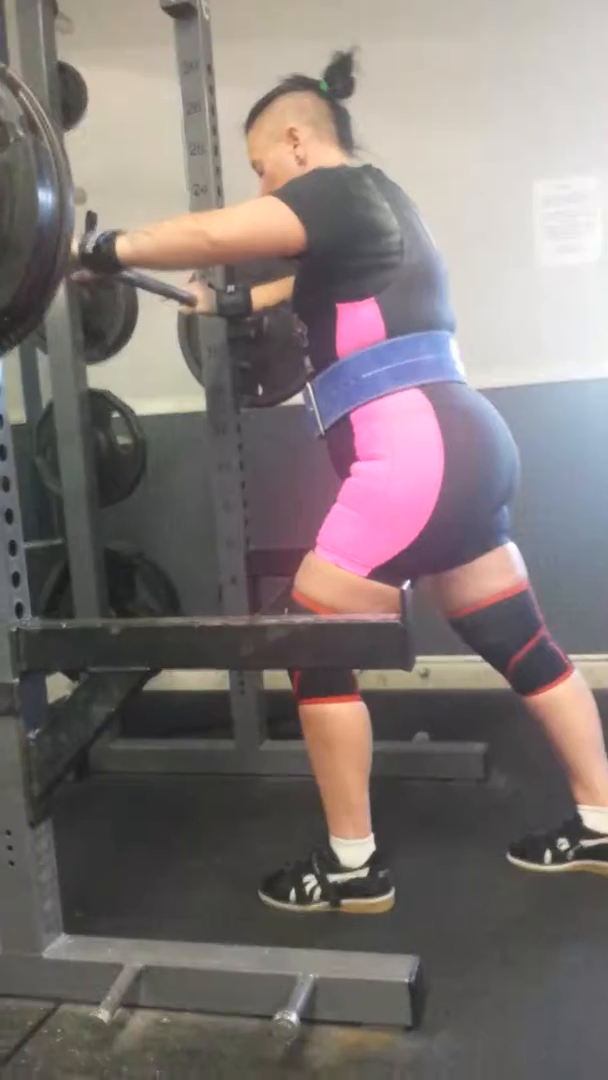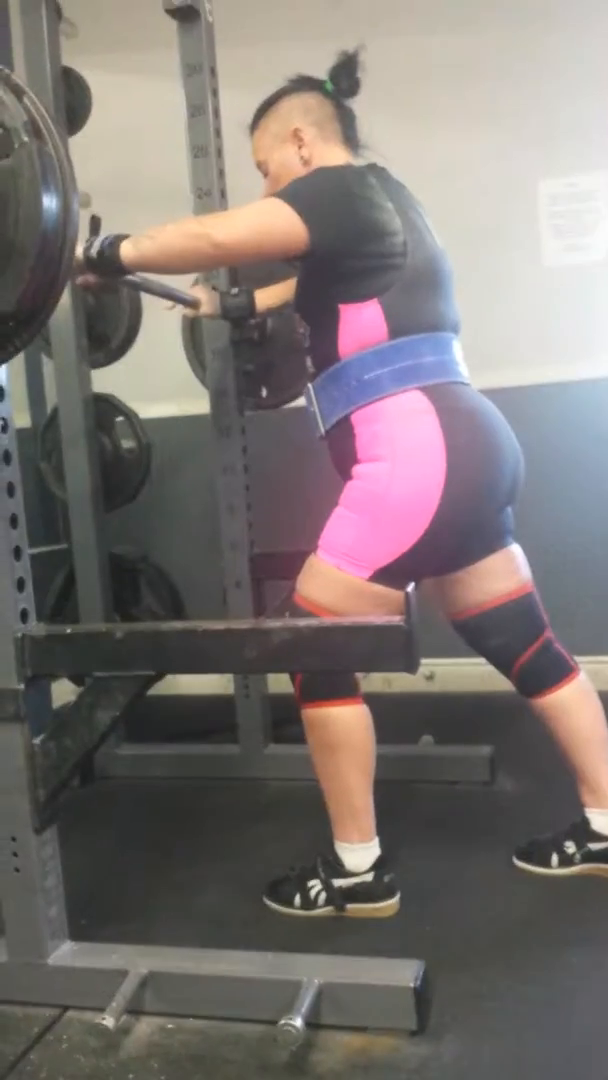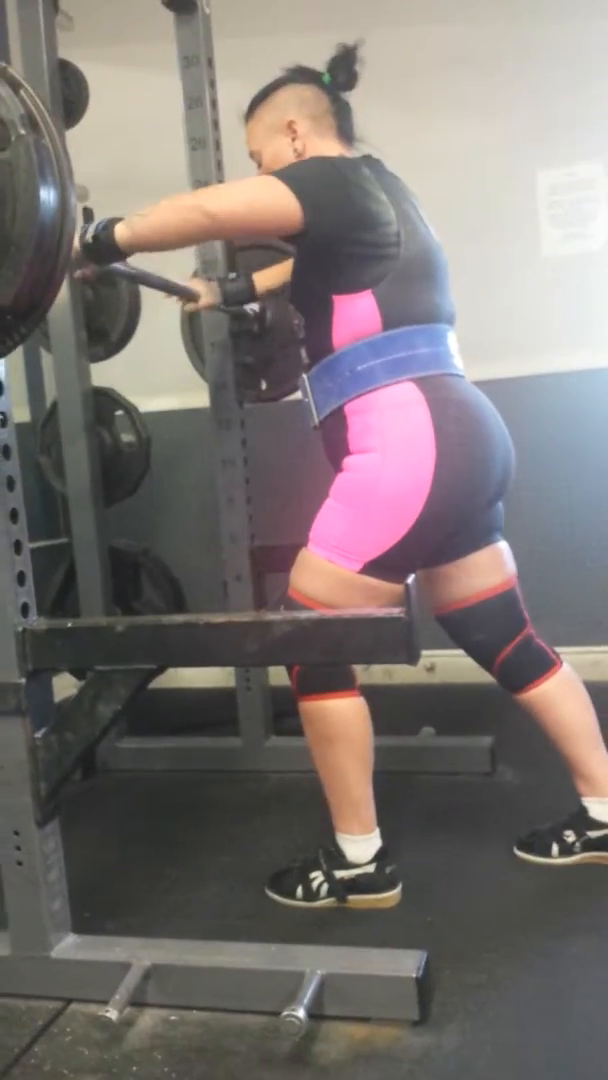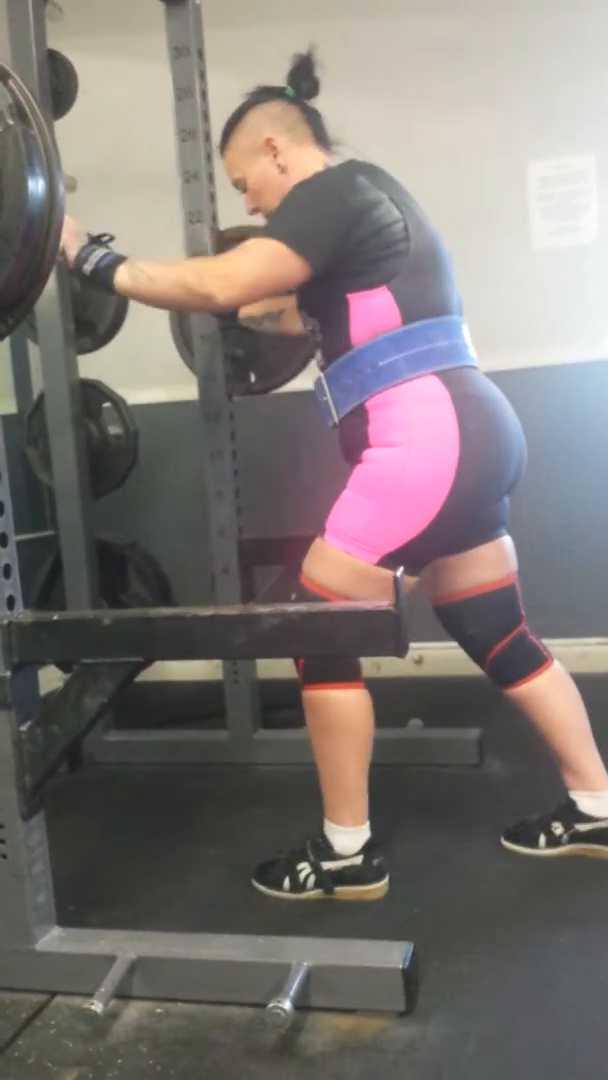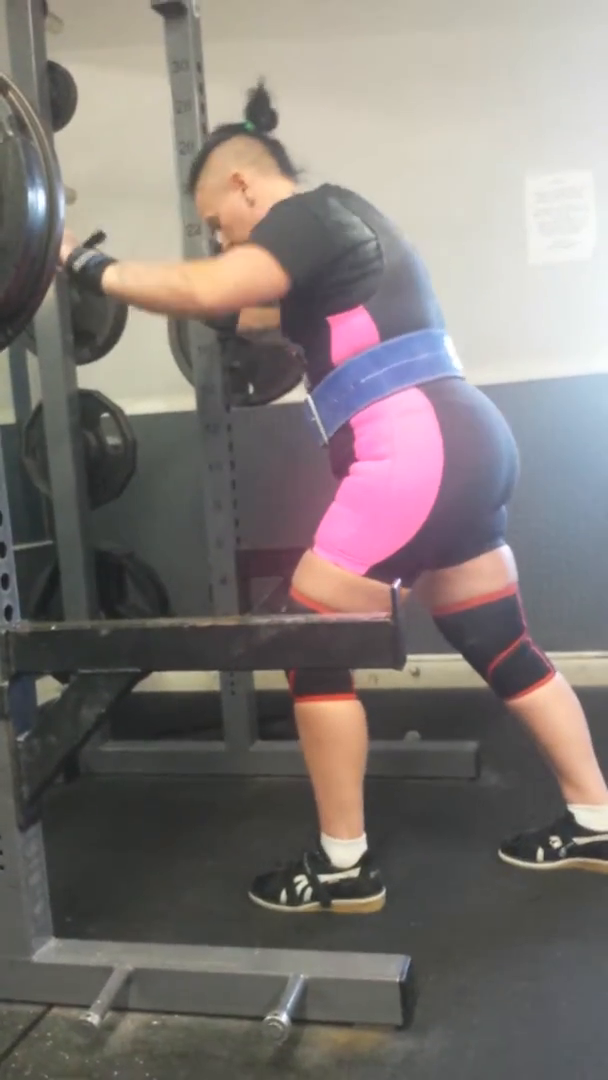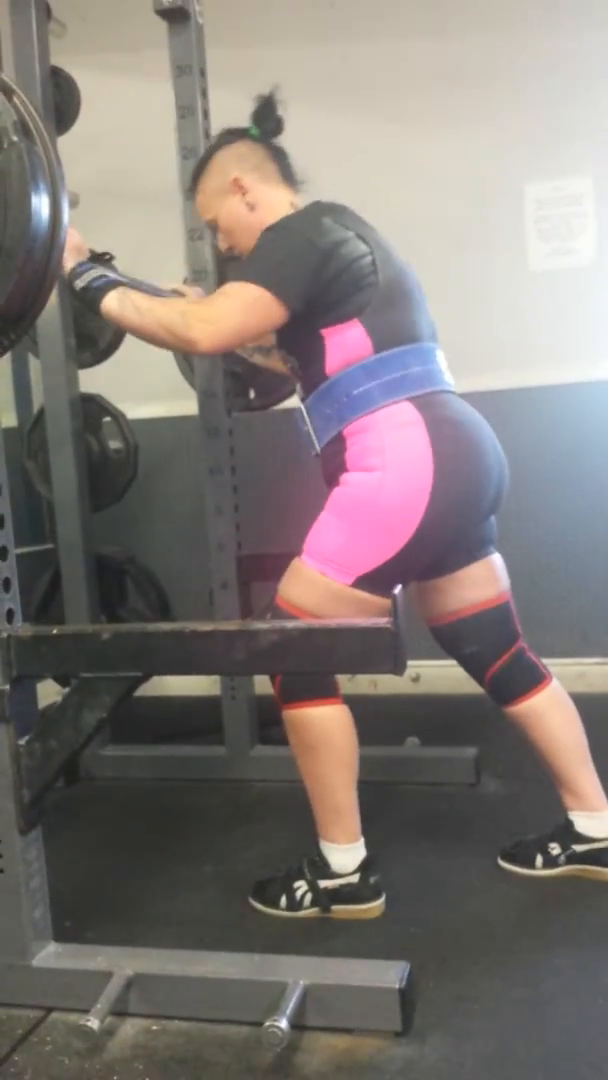
dt=0.3s
person 1, frame 1
left shoulder: (342, 189)
right shoulder: (371, 202)
left elbow: (217, 233)
left wrist: (104, 249)
right wrist: (232, 303)
left hip: (412, 453)
right hip: (462, 445)
right knee: (518, 643)
left ankle: (352, 865)
person 1, frame 2
left shoulder: (344, 190)
right shoulder: (376, 202)
left elbow: (221, 236)
left wrist: (106, 253)
right wrist: (236, 304)
left hip: (416, 456)
right hip: (466, 447)
right knee: (524, 646)
left ankle: (358, 870)
person 1, frame 3
left shoulder: (340, 179)
right shoulder: (370, 195)
left elbow: (214, 208)
left wrist: (105, 239)
right wrist: (234, 290)
left hip: (407, 447)
right hip: (460, 438)
right knee: (504, 640)
left ankle: (361, 862)
person 1, frame 4
left shoulder: (335, 192)
right shoulder: (362, 197)
left elbow: (222, 285)
right elbow: (314, 298)
left wrist: (98, 264)
right wrist: (250, 303)
left hip: (424, 440)
right hip: (469, 431)
right knee: (497, 635)
left ankle: (348, 853)
person 1, frame 5
left shoulder: (310, 214)
right shoulder: (340, 223)
left elbow: (204, 286)
right elbow: (304, 311)
left wrist: (89, 268)
right wrist: (236, 310)
left hip: (411, 454)
right hip: (463, 444)
right knee: (500, 646)
left ankle: (343, 865)
person 1, frame 6
left shoulder: (301, 235)
right shoulder: (334, 233)
left elbow: (203, 334)
left wrist: (94, 284)
right wrist: (219, 302)
left hip: (403, 466)
right hip: (454, 456)
right knee: (496, 654)
left ankle: (343, 873)
